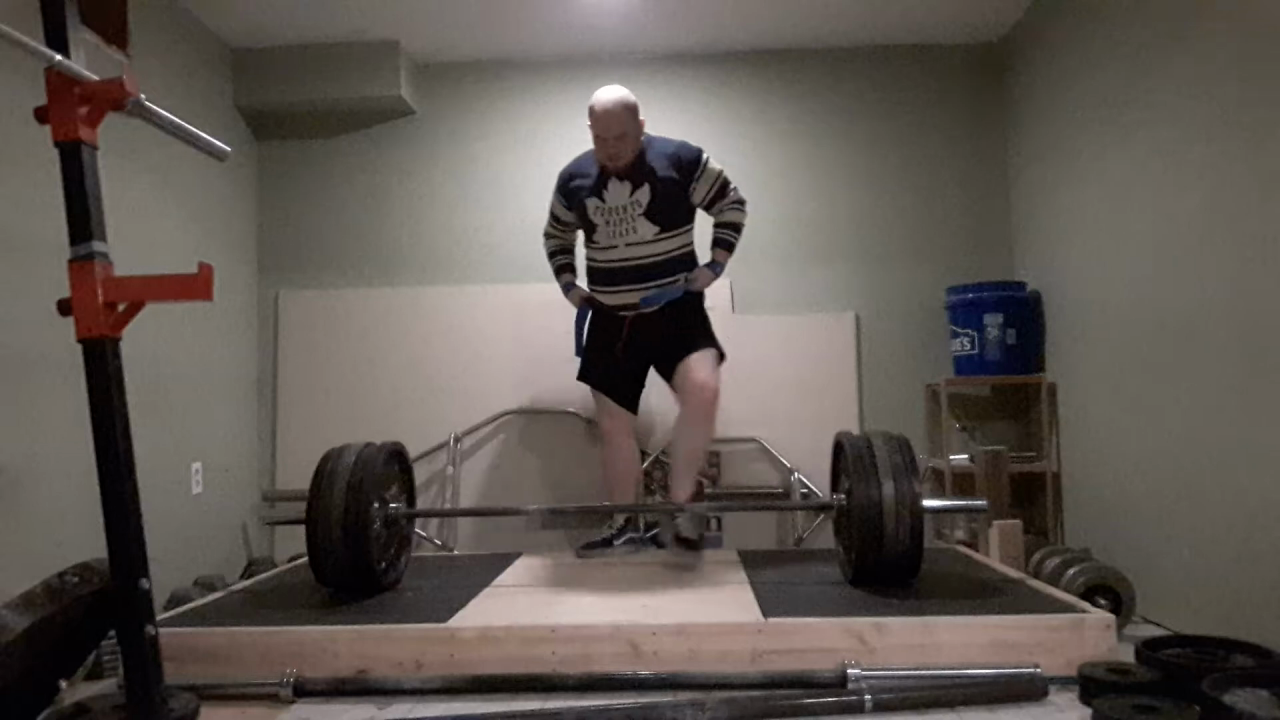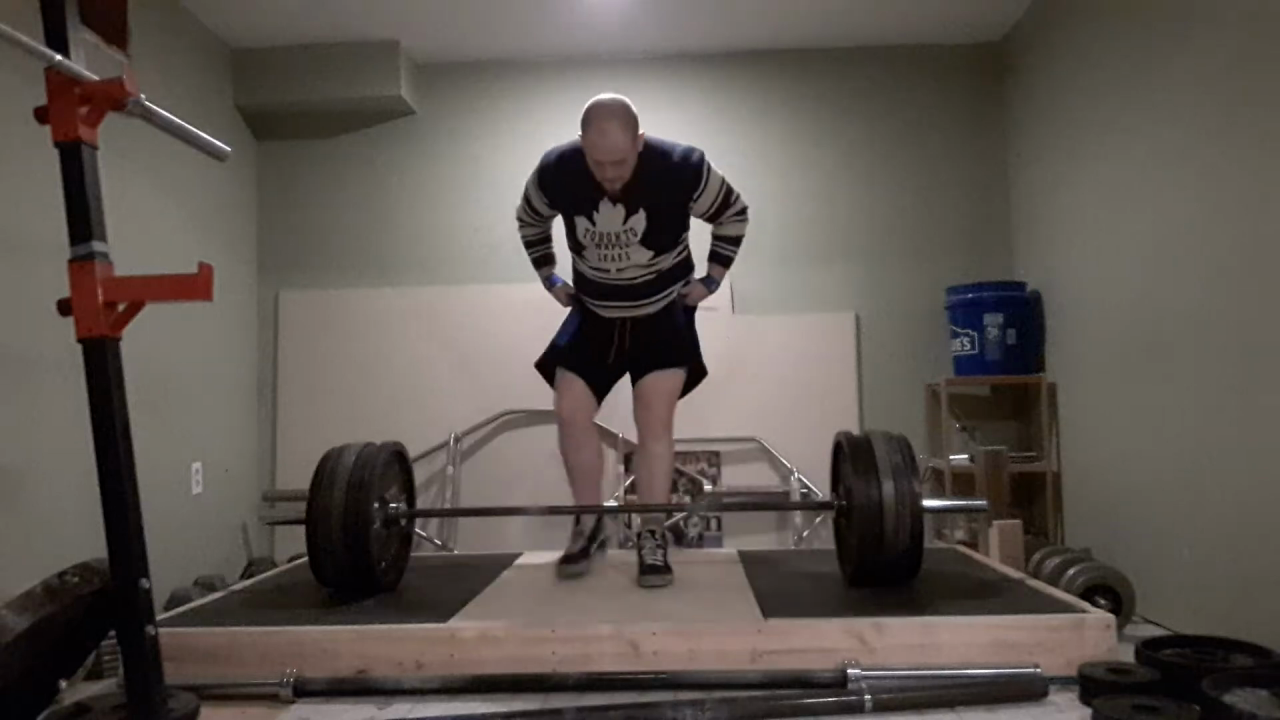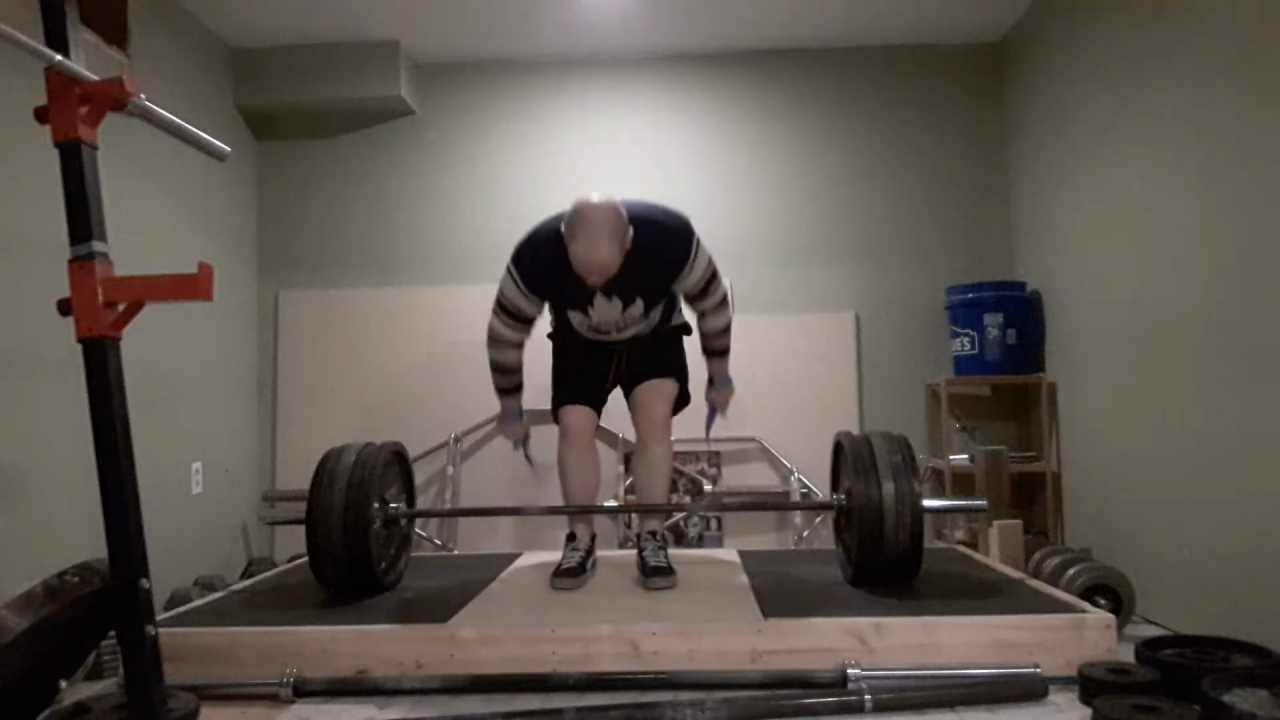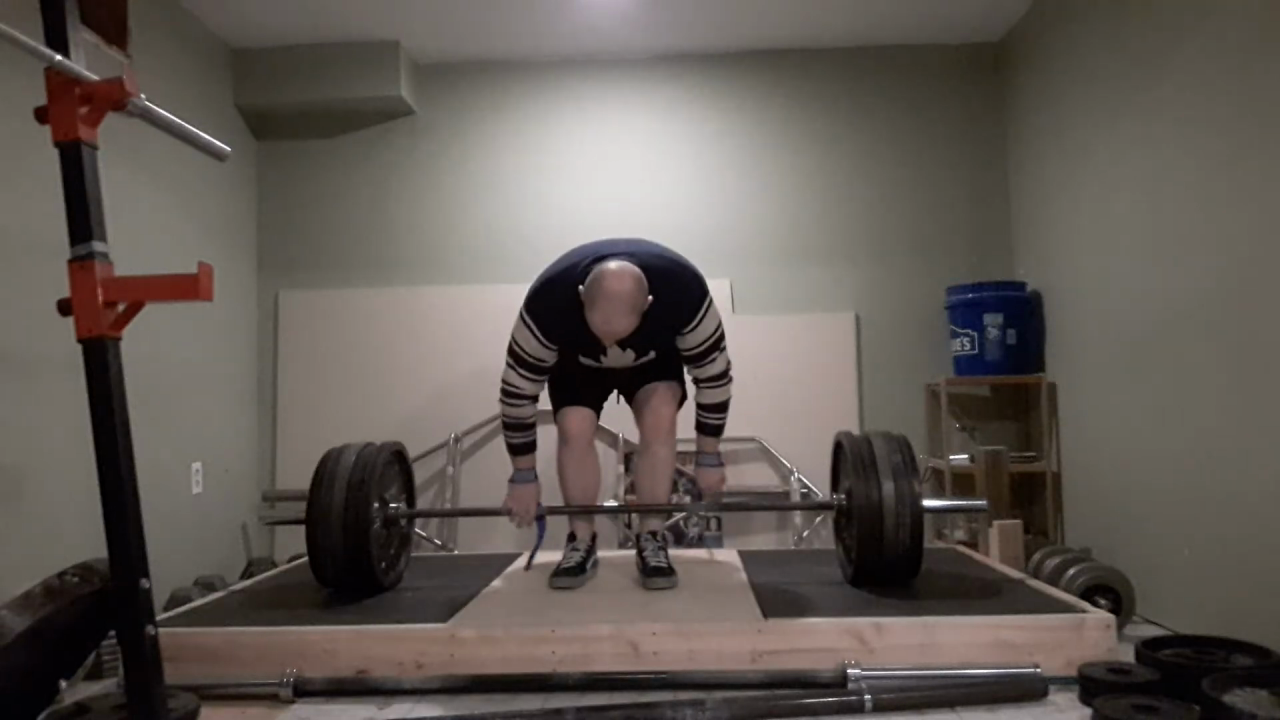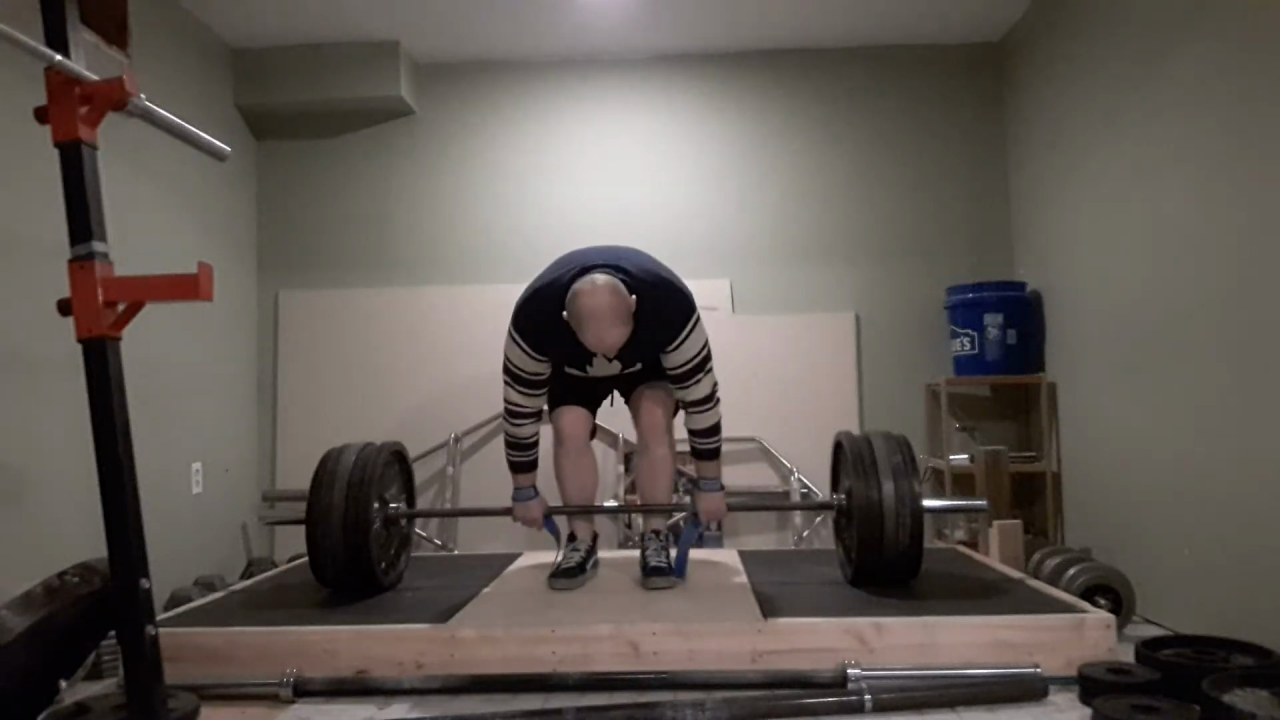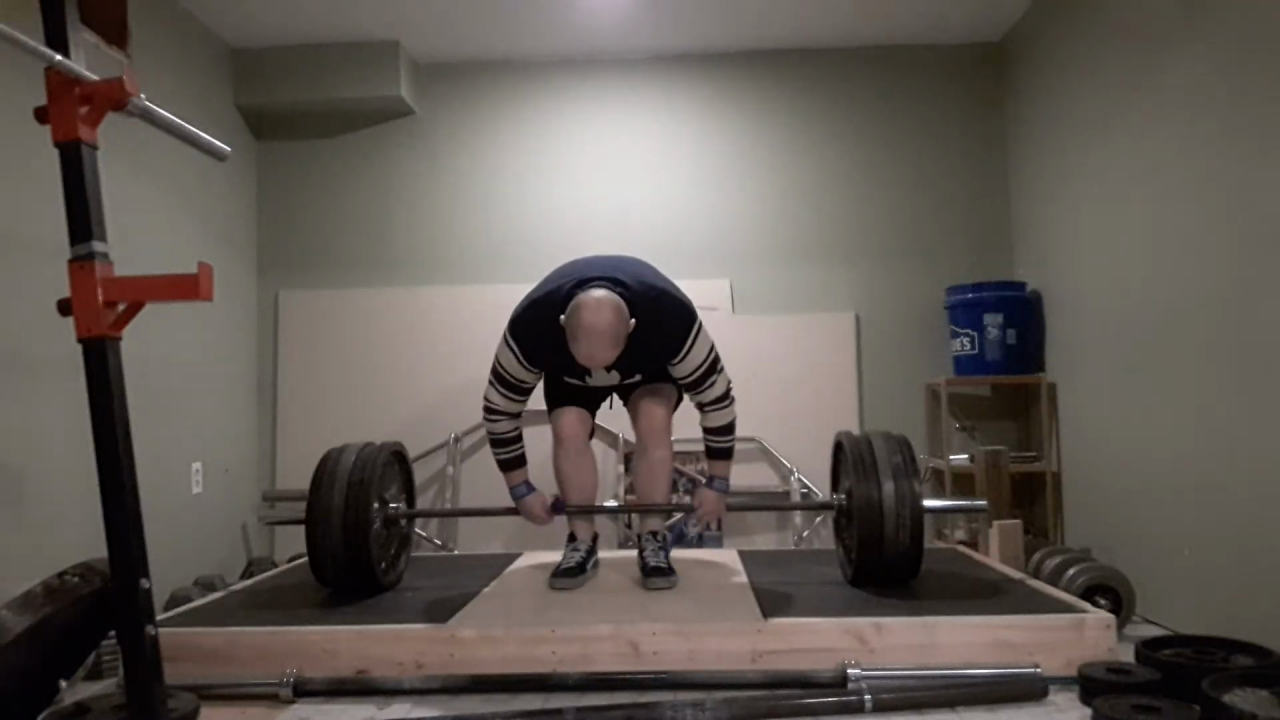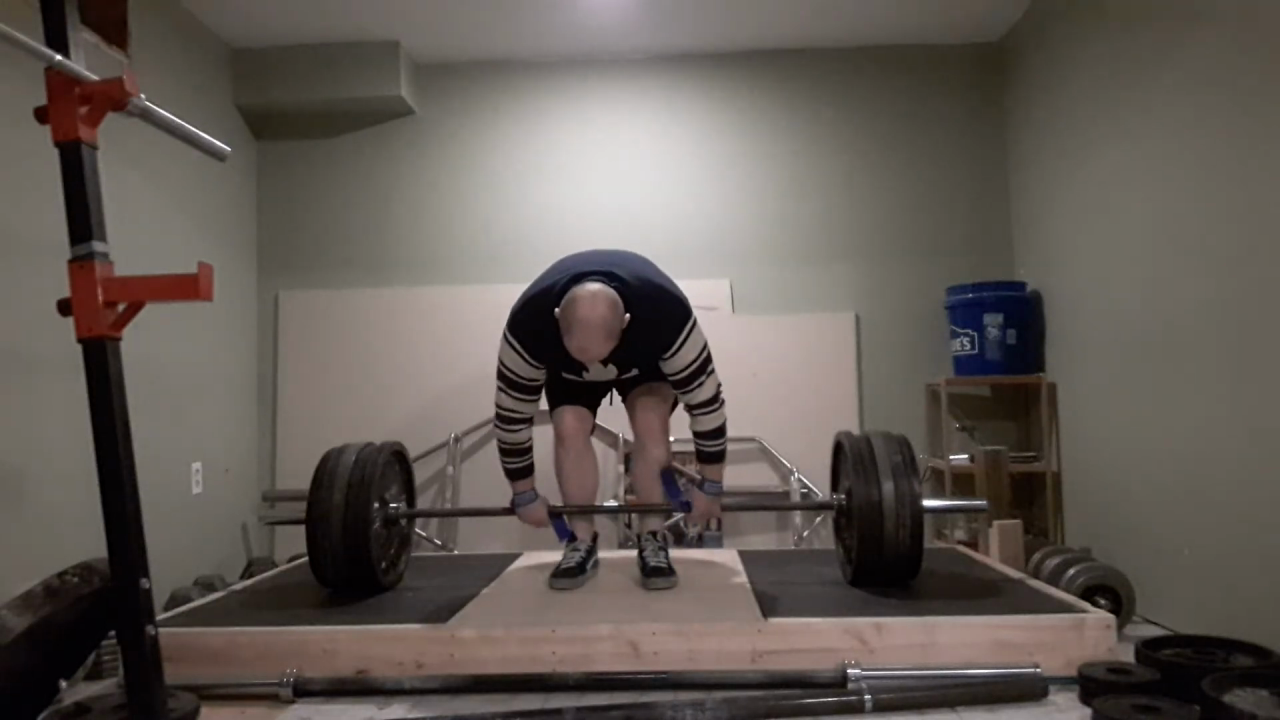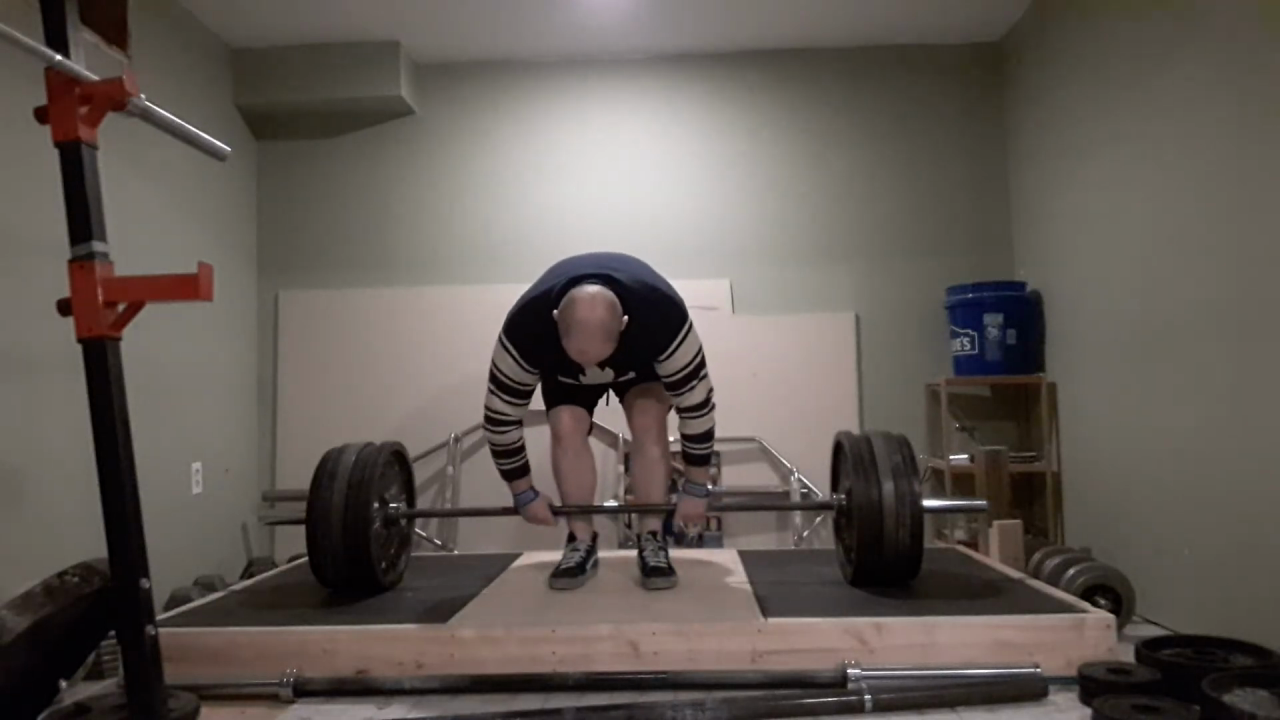
dt=0.5s
person 1, frame 1
left shoulder: (682, 160)
right shoulder: (573, 178)
left elbow: (731, 204)
right elbow: (556, 236)
left wrist: (716, 264)
right wrist: (567, 283)
left hip: (675, 309)
right hip: (609, 319)
left knee: (702, 391)
right knee: (614, 425)
left ankle: (680, 513)
right ankle: (626, 524)
person 1, frame 2
left shoulder: (683, 167)
right shoulder: (556, 170)
left elbow: (734, 214)
right elbow: (530, 220)
left wrist: (712, 277)
right wrist: (549, 278)
left hip: (663, 316)
right hip: (593, 316)
left knee: (654, 422)
right knee: (571, 412)
left ankle: (652, 539)
right ankle: (589, 520)
person 1, frame 3
left shoulder: (669, 236)
right shoulder: (536, 254)
left elbow: (712, 302)
right elbow: (505, 334)
left wrist: (719, 375)
right wrist: (511, 409)
left hip: (654, 338)
right hip: (579, 345)
left knee: (655, 418)
right knee: (576, 429)
left ankle: (651, 540)
right ankle: (581, 541)
person 1, frame 4
left shoulder: (683, 289)
right shoulder: (549, 300)
left elbow: (714, 374)
right elbow: (519, 389)
left wrist: (708, 458)
right wrist: (523, 476)
left hip: (655, 354)
right hip: (575, 360)
left knee: (659, 421)
right knee: (574, 429)
left ankle: (651, 540)
right ankle: (581, 541)
person 1, frame 5
left shoulder: (669, 303)
right shoulder: (534, 314)
left elbow: (700, 397)
right elbow: (521, 407)
left wrist: (709, 484)
right wrist: (525, 491)
left hip: (647, 358)
left knee: (655, 420)
right knee: (570, 429)
left ankle: (655, 539)
right ankle: (582, 541)
person 1, frame 6
left shoulder: (671, 315)
right shoulder: (532, 323)
left elbow: (717, 398)
right elbow: (500, 409)
left wrist: (717, 483)
right wrist: (520, 488)
left hip: (649, 360)
left knee: (654, 421)
right knee: (568, 430)
left ankle: (653, 540)
right ankle: (582, 541)
person 1, frame 7
left shoulder: (666, 312)
right shoulder: (529, 320)
left elbow: (706, 401)
right elbow: (512, 413)
left wrist: (711, 486)
right wrist: (524, 495)
left hip: (645, 356)
left knee: (651, 422)
right knee: (569, 428)
left ankle: (653, 540)
right ankle: (582, 541)
person 1, frame 8
left shoulder: (662, 314)
right shoulder: (526, 325)
left elbow: (697, 404)
right elbow: (500, 416)
left wrist: (696, 488)
right wrist: (525, 495)
left hip: (642, 357)
left knee: (650, 424)
right knee: (567, 429)
left ankle: (651, 540)
right ankle: (581, 542)
